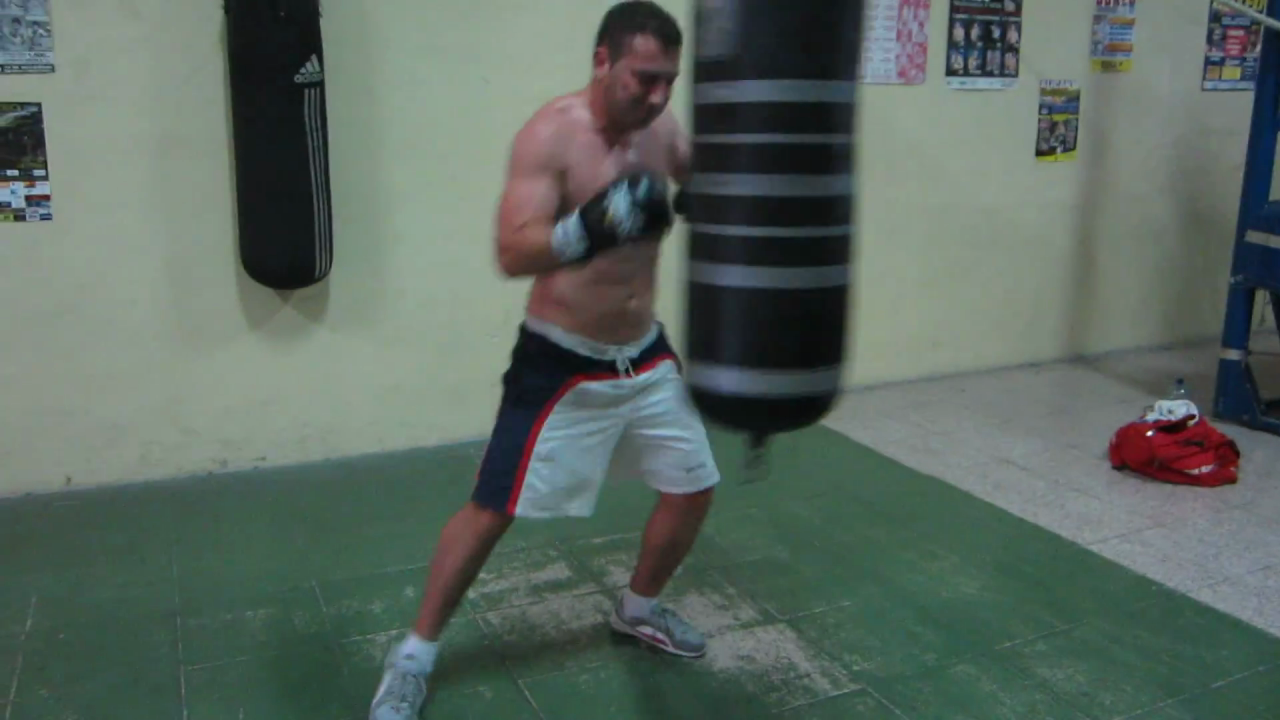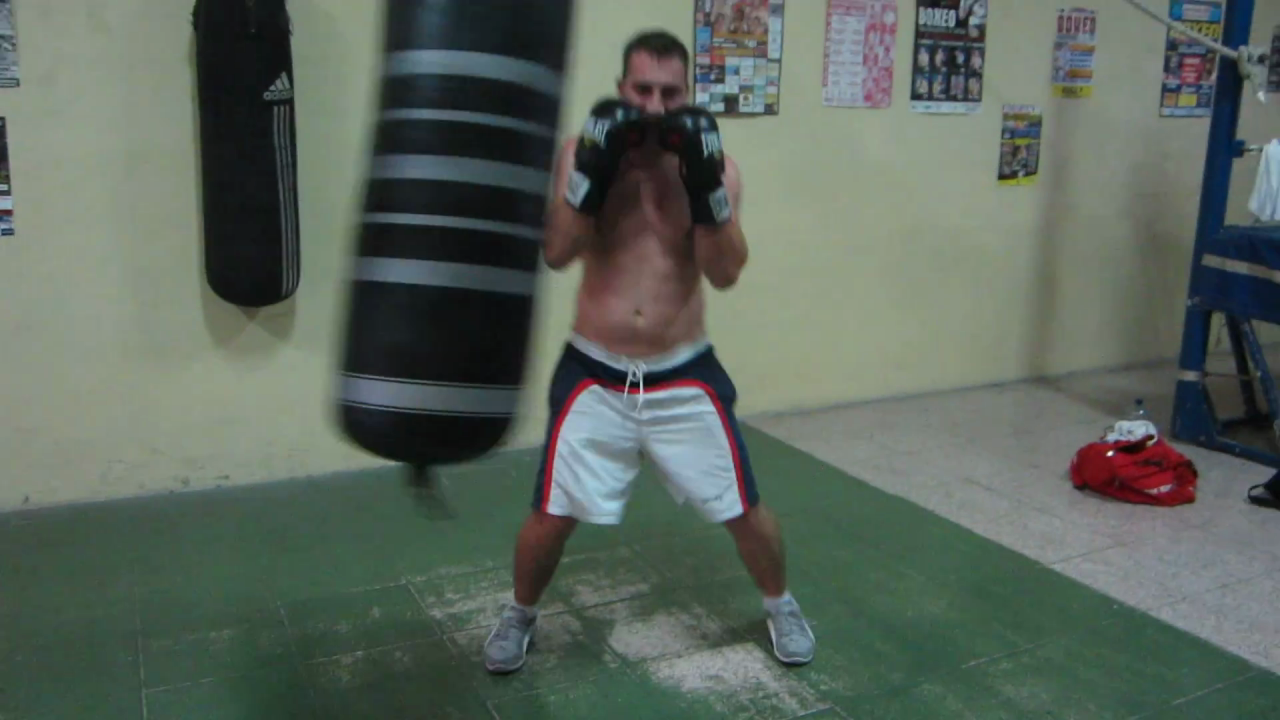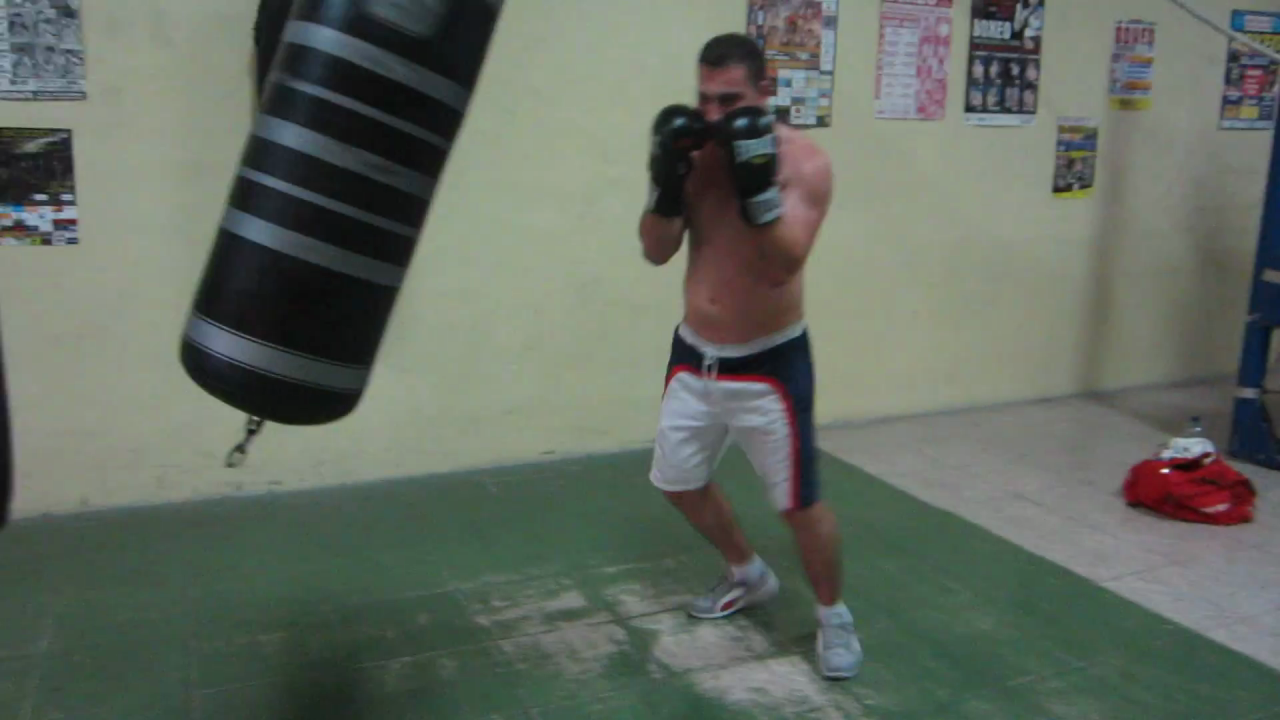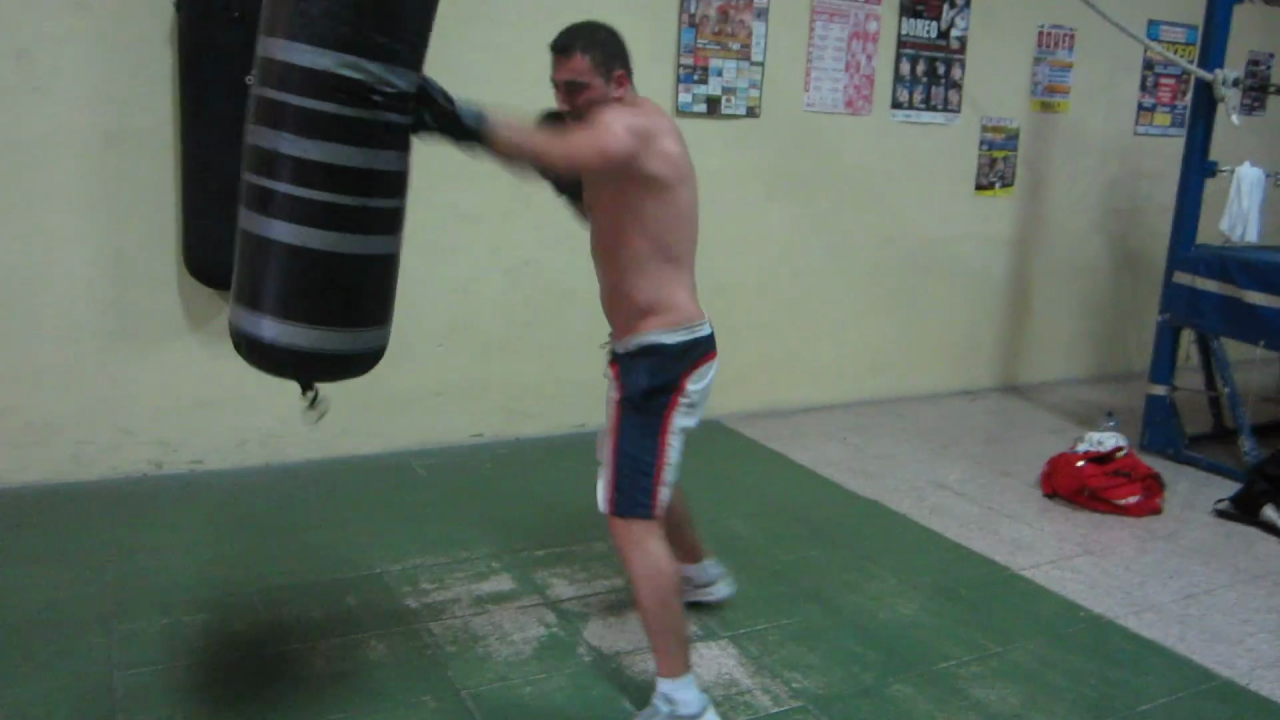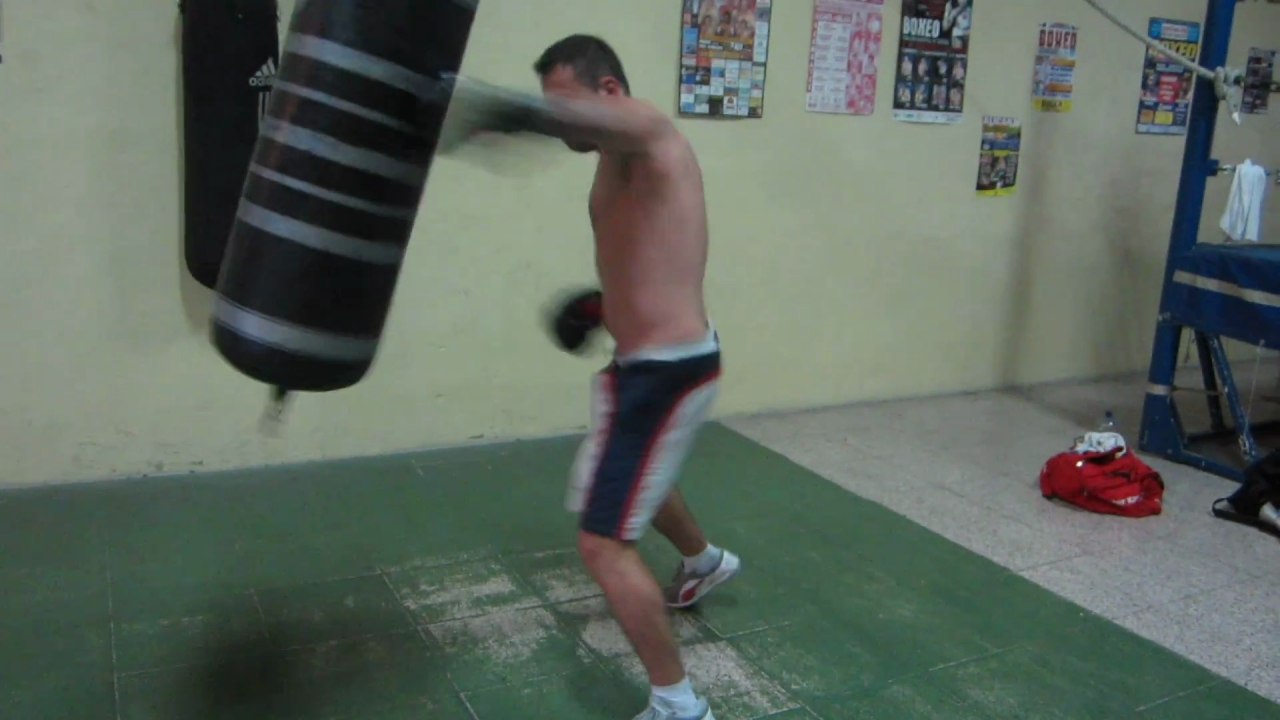
dt=0.4s
person 1, frame 1
left shoulder: (660, 127)
right shoulder: (551, 135)
right elbow: (512, 255)
right wrist: (596, 226)
left hip: (644, 355)
right hip: (561, 360)
left knee: (692, 490)
right knee: (492, 511)
left ankle: (639, 603)
right ankle: (415, 653)
person 1, frame 2
left shoulder: (708, 160)
right shoulder: (583, 149)
left elbow: (725, 273)
right elbow: (556, 252)
left wrist: (708, 184)
right wrist: (593, 170)
left hip: (685, 375)
right hip: (594, 373)
left knee: (745, 512)
right knee: (553, 514)
left ankle: (780, 603)
right ankle: (520, 612)
person 1, frame 3
left shoulder: (804, 162)
right shoulder: (696, 151)
left elbow: (782, 266)
right elbow: (657, 252)
left wrist: (756, 183)
right wrist: (666, 180)
left hip: (771, 359)
right hip: (696, 353)
left knee: (799, 504)
right knee: (681, 486)
left ankle: (832, 611)
right ankle: (748, 572)
person 1, frame 4
left shoulder: (637, 126)
right shoulder: (605, 135)
left elbow: (558, 151)
left wrist: (459, 116)
right wrist: (565, 176)
left hip: (665, 354)
right hip: (650, 348)
left knee: (628, 521)
right knee: (643, 480)
right ankle: (702, 574)
person 1, frame 5
left shoulder: (645, 132)
right shoulder: (627, 156)
left elbow: (613, 119)
left wrist: (519, 107)
right wrist: (596, 297)
left hip: (662, 372)
right hip: (648, 364)
left knee: (600, 543)
right knee: (637, 489)
right ankle: (706, 561)
